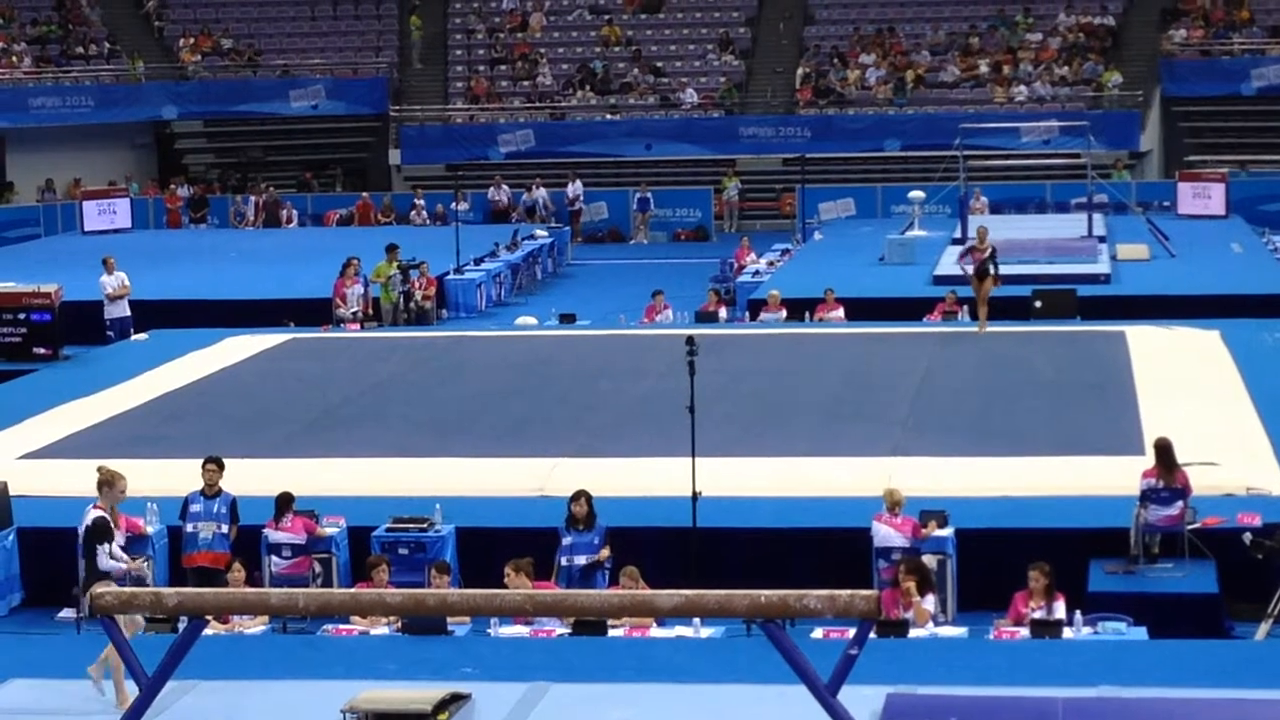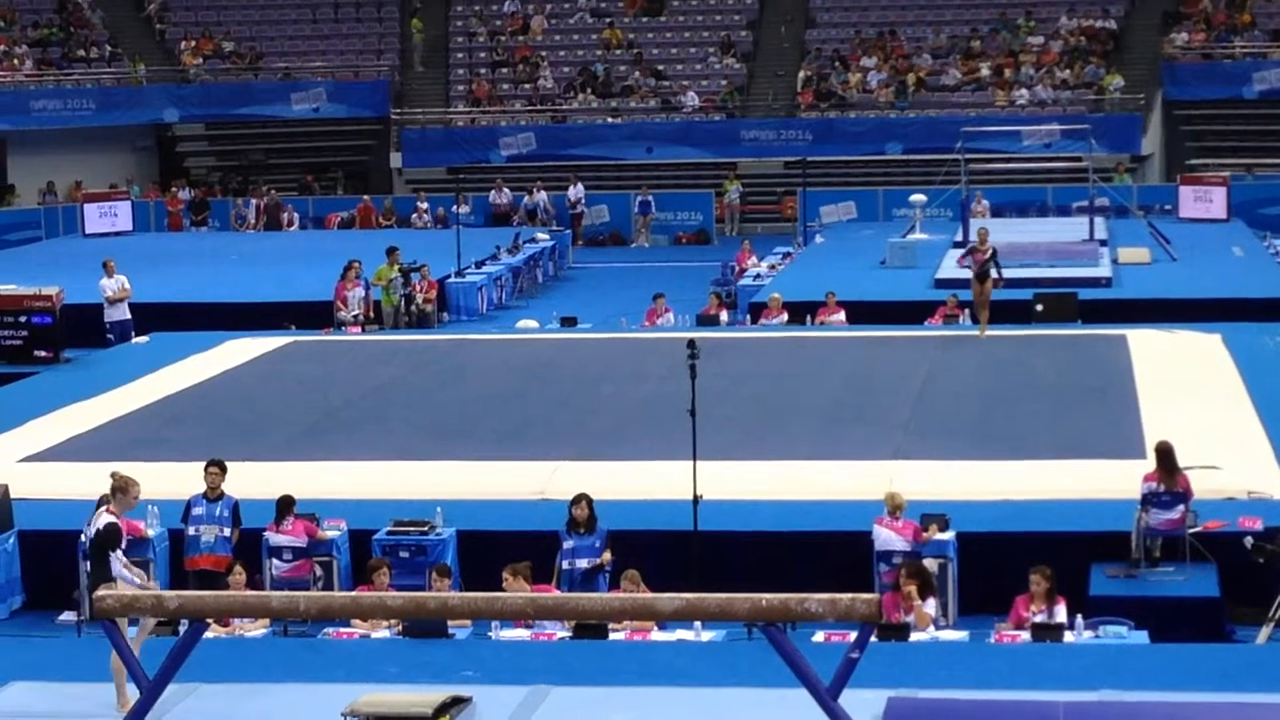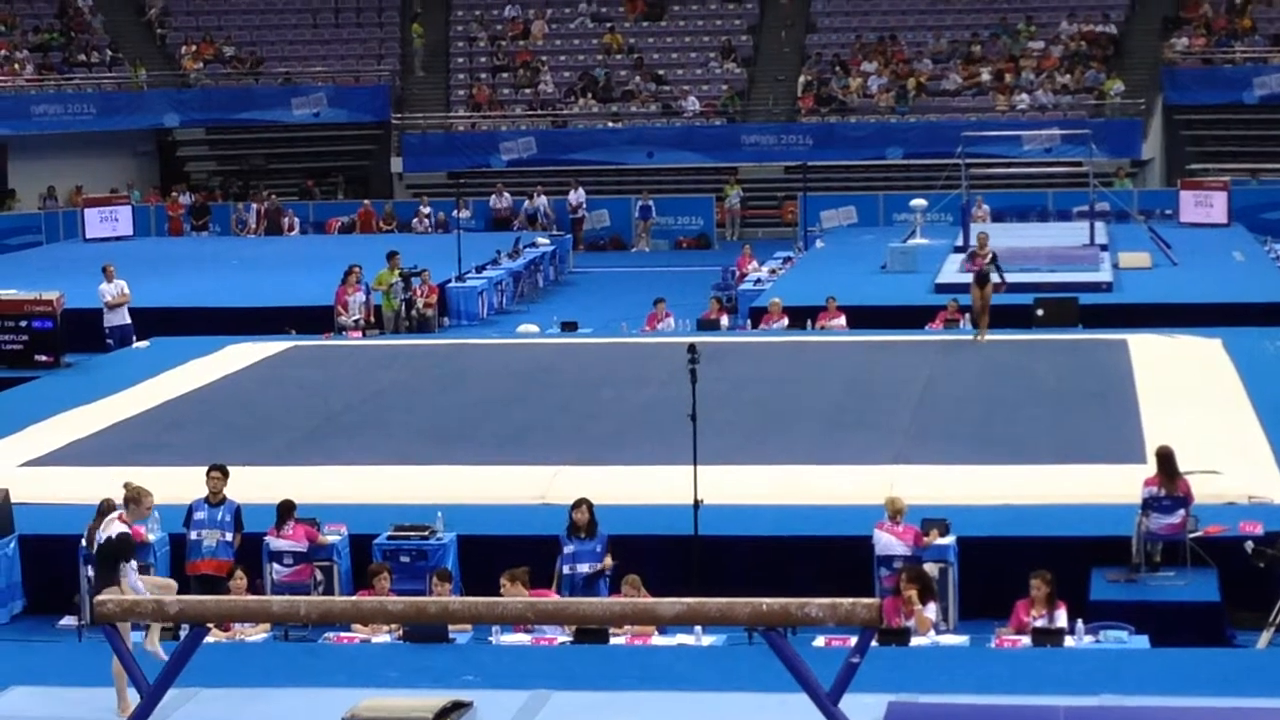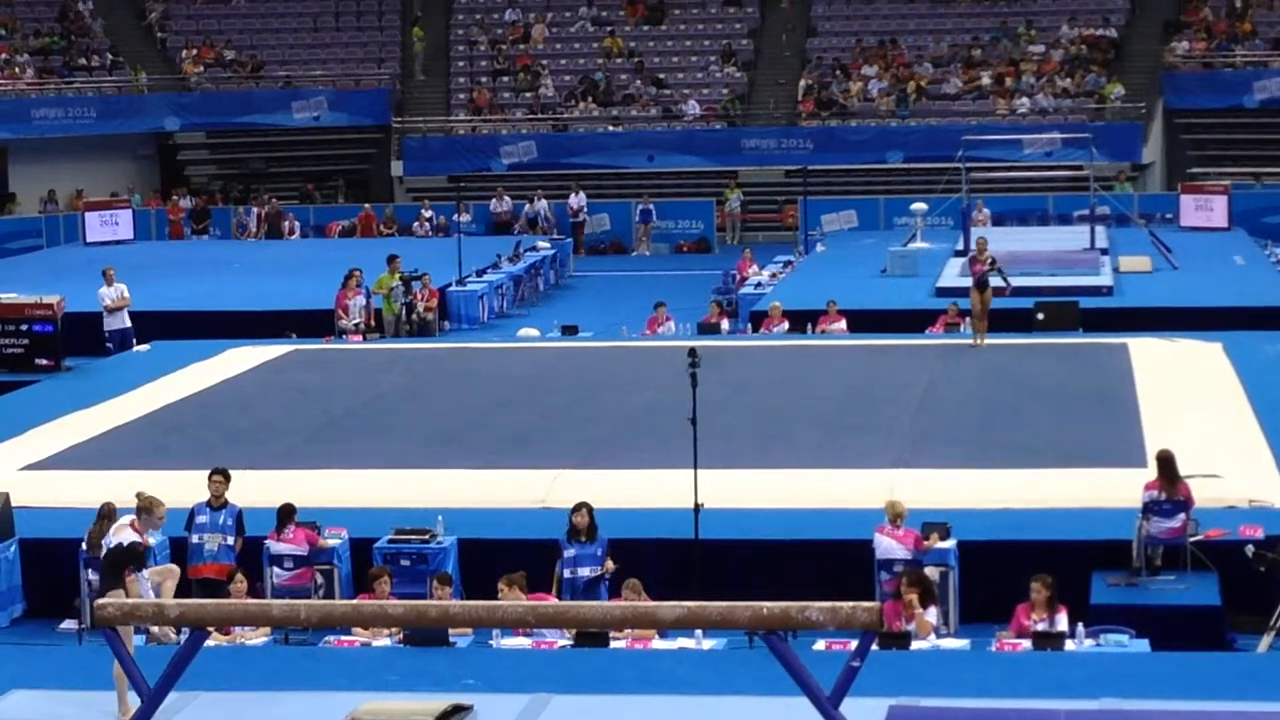
dt=0.1s
person 1, frame 1
left shoulder: (99, 511)
right shoulder: (100, 521)
right elbow: (104, 563)
left wrist: (128, 562)
right wrist: (131, 568)
left hip: (106, 581)
right hip: (99, 583)
left knee: (136, 623)
left ankle: (98, 667)
right ankle: (121, 698)
person 1, frame 2
left shoulder: (106, 512)
right shoulder: (112, 527)
right elbow: (117, 570)
left wrist: (130, 566)
right wrist: (141, 584)
left hip: (111, 582)
right hip: (103, 585)
left ankle: (131, 655)
right ankle: (123, 701)
person 1, frame 3
left shoulder: (113, 518)
right shoulder: (124, 536)
left elbow: (98, 541)
right elbow: (133, 580)
left knee: (170, 586)
left ankle: (152, 639)
person 1, frame 4
left shoulder: (126, 521)
right shoulder: (136, 546)
left elbow: (106, 544)
right elbow: (144, 587)
left hip: (120, 582)
right hip: (114, 590)
left knee: (172, 570)
right knee: (125, 650)
left ankle: (163, 624)
